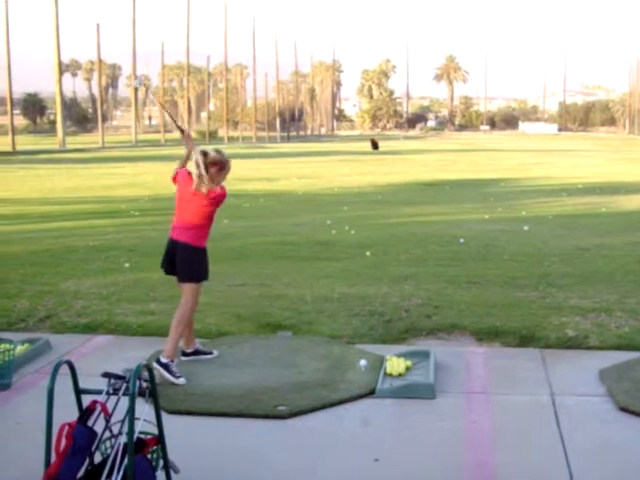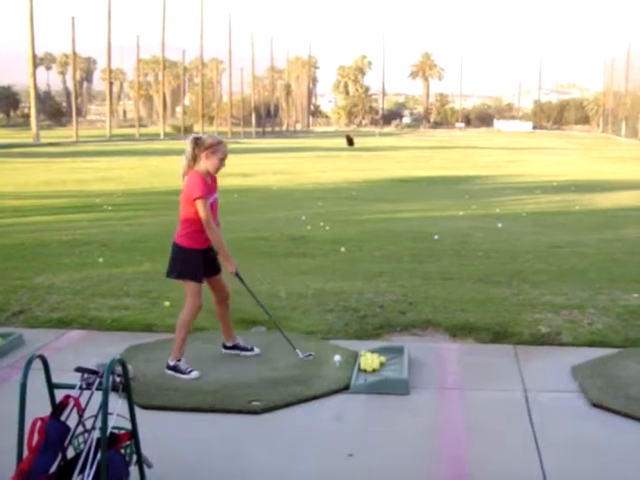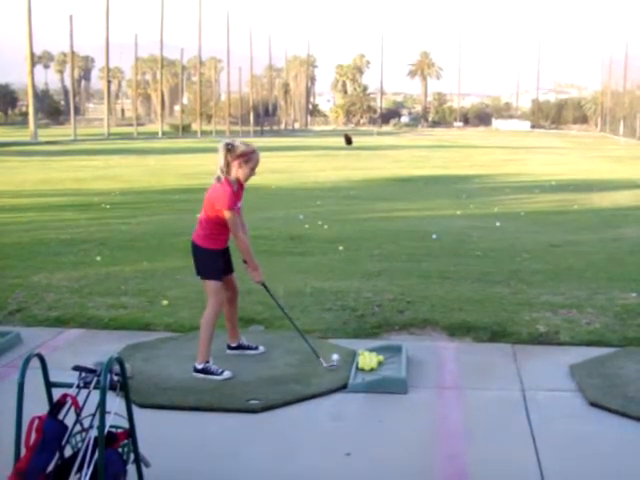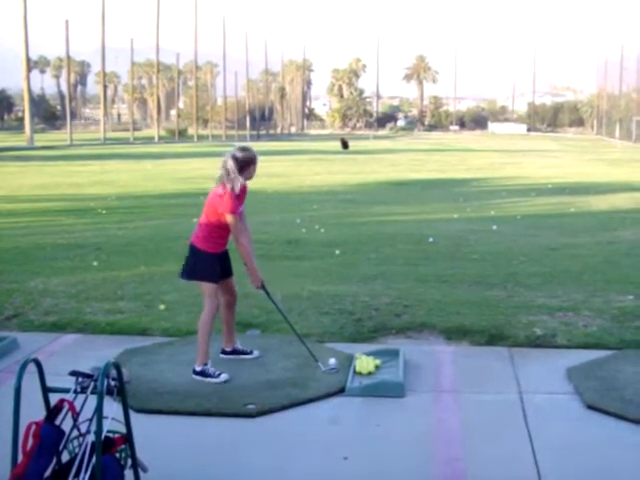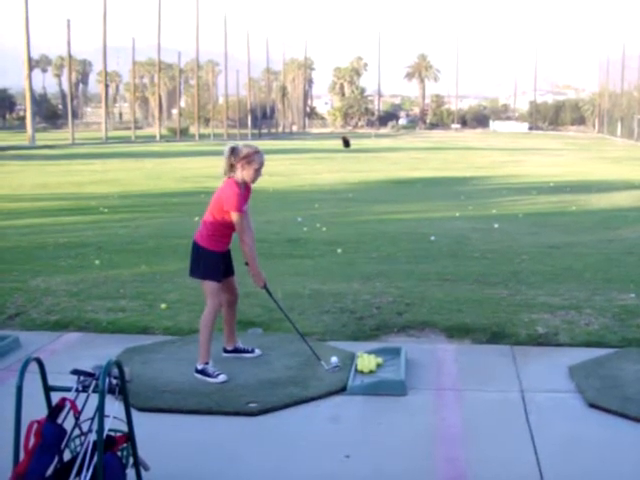
dt=1s
person 1, frame 1
left shoulder: (183, 178)
right shoulder: (219, 194)
right elbow: (211, 185)
left wrist: (189, 150)
right wrist: (192, 146)
left hip: (175, 244)
right hip: (193, 250)
left knee: (189, 300)
right knee: (188, 303)
left ankle: (190, 347)
right ankle: (166, 358)
person 1, frame 2
left shoulder: (210, 179)
right shoulder: (196, 183)
left elbow: (214, 220)
right elbow: (209, 226)
left wrist: (222, 252)
right wrist: (226, 258)
left hip: (204, 247)
right hip: (188, 249)
left knee: (222, 295)
right knee: (193, 304)
left ankle: (229, 342)
right ankle: (174, 360)
person 1, frame 3
left shoulder: (237, 185)
right shoulder: (224, 193)
left elbow: (242, 224)
right elbow: (238, 235)
left wrist: (250, 260)
right wrist: (253, 267)
left hip: (219, 246)
right hip: (206, 248)
left knee: (231, 292)
right knee: (215, 302)
left ankle: (234, 342)
right ankle: (202, 363)
person 1, frame 4
left shoulder: (240, 189)
right shoulder: (227, 197)
left elbow: (244, 228)
right elbow: (239, 239)
left wrist: (252, 262)
right wrist: (253, 271)
left hip: (218, 250)
right hip: (204, 251)
left knee: (230, 296)
right knee: (212, 304)
left ankle: (229, 346)
right ankle: (201, 365)
person 1, frame 5
left shoulder: (244, 188)
right shoulder: (232, 194)
left elbow: (248, 228)
right elbow: (244, 238)
left wrist: (254, 264)
right wrist: (255, 271)
left hip: (221, 248)
right hip: (207, 249)
left knee: (231, 295)
right knee: (214, 303)
left ankle: (231, 345)
right ankle: (203, 364)
